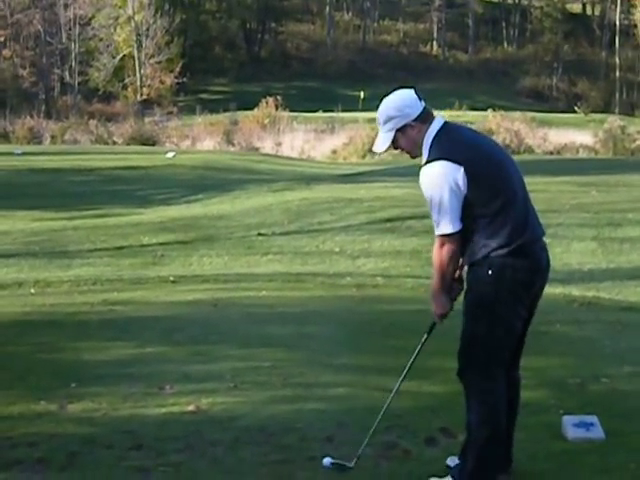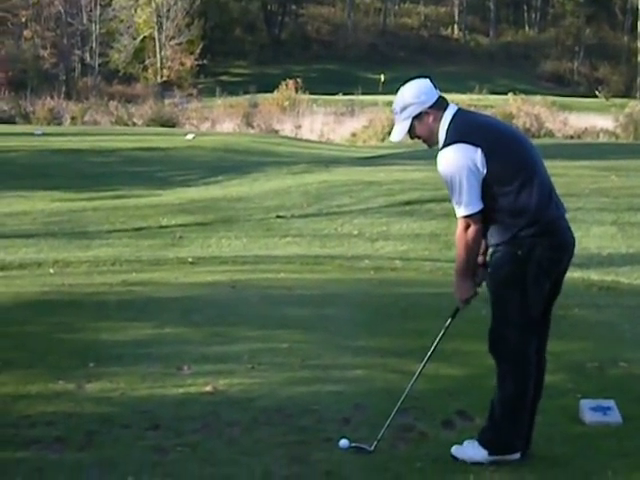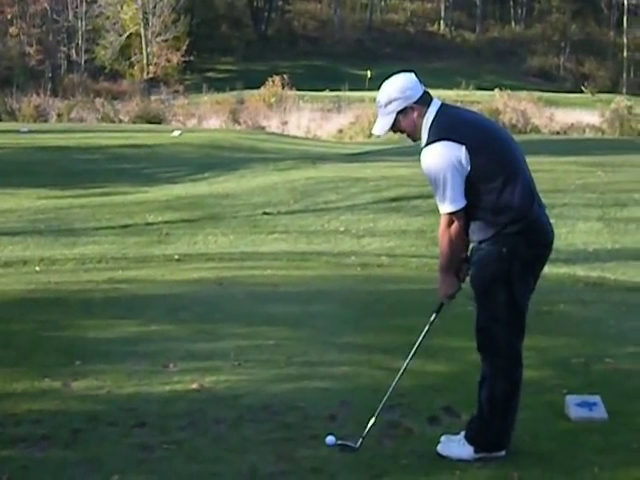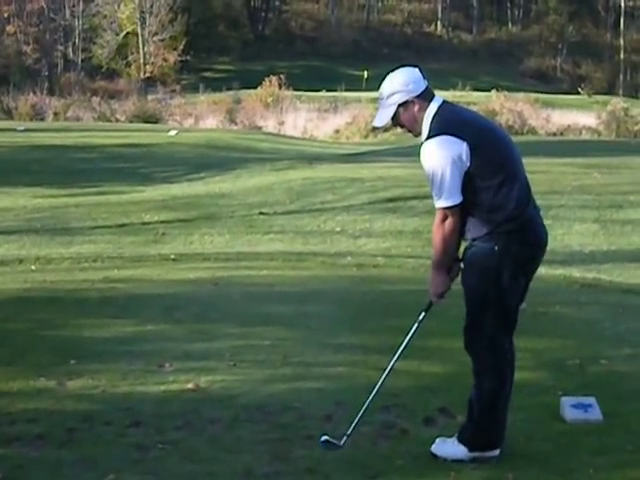
dt=0.5s
person 1, frame 1
left shoulder: (438, 167)
right shoulder: (463, 137)
left elbow: (447, 241)
left wrist: (440, 292)
right wrist: (461, 269)
left hip: (503, 268)
right hip: (529, 258)
left knee: (481, 371)
right knee: (502, 367)
person 1, frame 2
left shoulder: (454, 151)
right shoulder: (477, 125)
left elbow: (470, 224)
left wrist: (462, 277)
right wrist: (482, 256)
left hip: (528, 247)
right hip: (550, 238)
left knee: (510, 345)
right knee: (526, 344)
left ankle: (502, 442)
right ankle: (513, 435)
person 1, frame 3
left shoulder: (438, 148)
right shoulder: (460, 121)
left elbow: (453, 221)
left wrist: (447, 273)
right wrist: (463, 256)
left hip: (510, 243)
right hip: (525, 233)
left knee: (498, 342)
right knee: (495, 338)
left ankle: (489, 440)
right ankle: (487, 428)
person 1, frame 4
left shoulder: (439, 143)
right shoulder: (459, 120)
left elbow: (447, 217)
left wrist: (439, 270)
right wrist: (453, 258)
left hip: (503, 243)
right hip: (515, 235)
left knee: (485, 340)
right knee: (491, 338)
left ankle: (481, 439)
right ankle: (484, 431)
